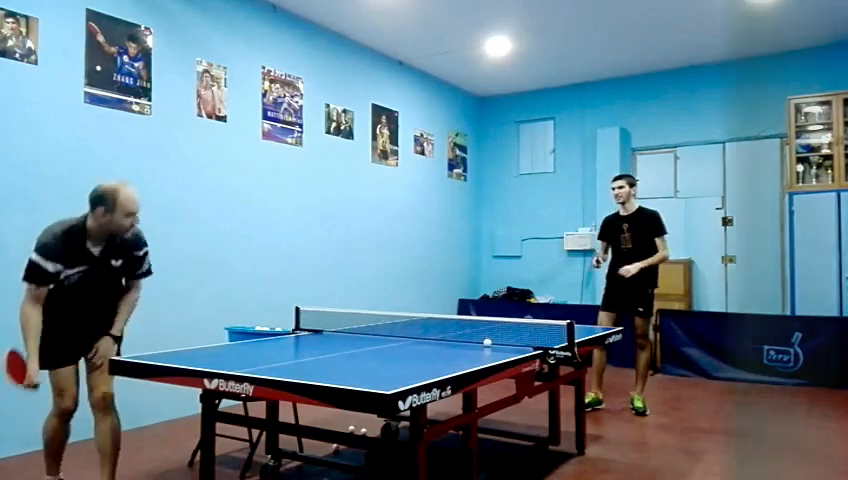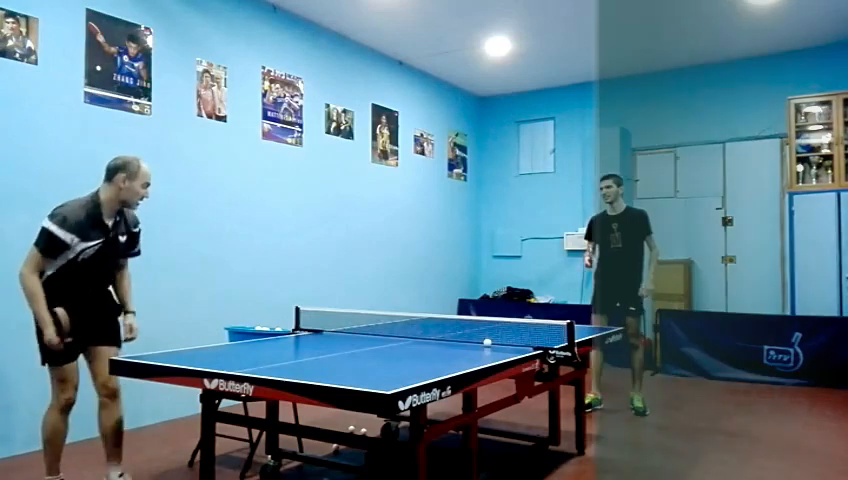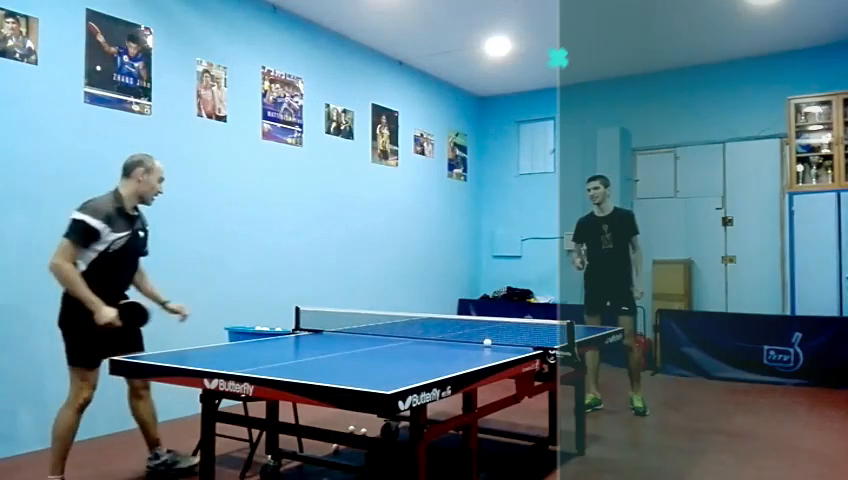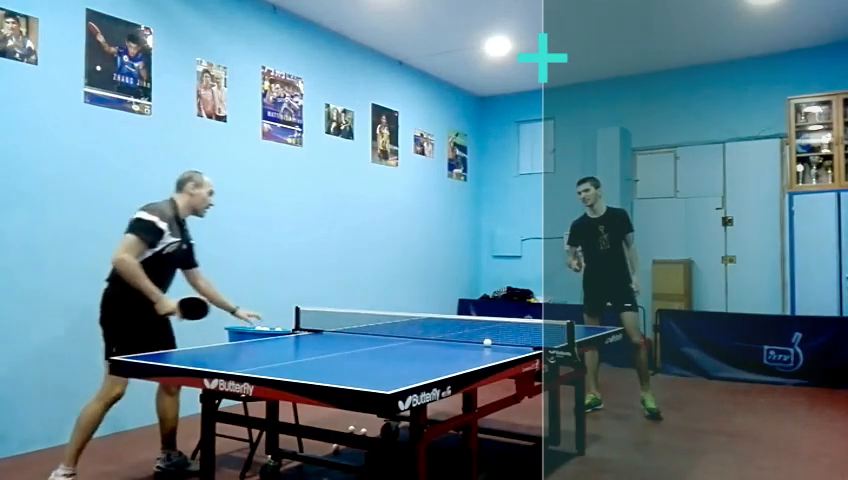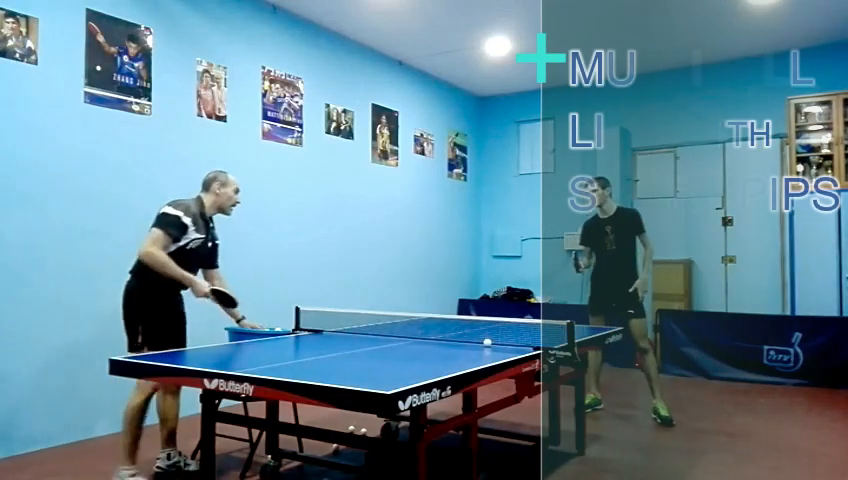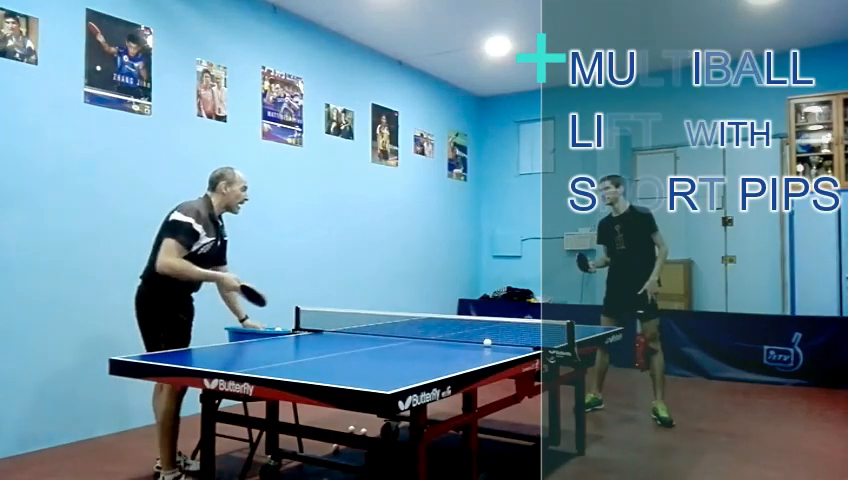
dt=0.3s
person 1, frame 1
left shoulder: (133, 240)
right shoulder: (54, 241)
left elbow: (133, 288)
right elbow: (33, 303)
left wrist: (113, 336)
right wrist: (32, 360)
left hip: (105, 321)
right hip: (60, 325)
left knee: (103, 401)
right knee: (65, 405)
person 1, frame 2
left shoulder: (129, 223)
right shoulder: (68, 218)
right elbow: (29, 272)
left wrist: (128, 312)
right wrist: (46, 323)
left hip: (100, 307)
right hip: (60, 313)
left knee: (110, 389)
right knee: (65, 397)
person 1, frame 3
left shoulder: (138, 221)
right shoulder: (96, 211)
right elbow: (59, 263)
left wrist: (165, 303)
right wrist: (97, 308)
left hip: (120, 309)
right hip: (86, 313)
left knee: (140, 385)
right knee: (81, 396)
person 1, frame 4
left shoulder: (182, 233)
right shoulder: (154, 215)
left elbow: (198, 281)
right elbow: (121, 259)
left wrist: (234, 310)
right wrist: (158, 298)
left hip: (151, 311)
right hip: (123, 308)
left knee: (171, 380)
right knee: (112, 390)
left ankle: (168, 455)
person 1, frame 5
left shoulder: (209, 231)
right shoulder: (180, 211)
left elbow: (215, 283)
right elbow: (148, 252)
left wrist: (240, 320)
right wrist: (191, 281)
left hip: (171, 302)
right hip: (145, 300)
left knee: (173, 380)
right knee: (150, 381)
left ankle: (168, 455)
person 1, frame 6
left shoulder: (217, 227)
right shoulder: (189, 215)
left elbow: (220, 277)
right elbow: (165, 264)
left wrist: (243, 318)
right wrist: (219, 276)
left hip: (178, 304)
right hip: (157, 302)
left knee: (168, 381)
right knee: (175, 383)
person 2, frame 1
left shoulder: (650, 217)
right shoulder: (609, 221)
left elbow: (664, 253)
left wrist: (638, 265)
right wrist: (598, 258)
left hip: (641, 287)
right hip: (614, 286)
left knee: (642, 340)
left ankle: (638, 395)
right ankle: (595, 393)
person 2, frame 2
left shoulder: (638, 216)
right shoulder: (596, 221)
left elbow: (653, 250)
right elbow: (590, 250)
left wrist: (649, 279)
right wrist: (588, 258)
left hip: (631, 286)
right hip: (603, 286)
left knee: (635, 340)
left ankle: (636, 395)
right ankle: (594, 394)
person 2, frame 3
left shoulder: (626, 216)
right shoulder: (584, 223)
left elbow: (636, 250)
right elbow: (576, 252)
left wrist: (639, 280)
right wrist: (578, 261)
left hip: (622, 285)
right hip: (594, 286)
left knee: (629, 342)
left ankle: (636, 394)
right ankle: (593, 394)
person 2, frame 4
left shoulder: (619, 216)
right shoulder: (578, 225)
left elbow: (630, 247)
right elbow: (571, 255)
left wrist: (635, 275)
right wrist: (574, 263)
left hip: (621, 284)
right hip: (593, 287)
left knee: (636, 340)
left ankle: (646, 395)
right ankle: (593, 395)
person 2, frame 5
left shoulder: (630, 216)
right shoulder: (590, 225)
left elbow: (648, 247)
left wrist: (643, 277)
right wrist: (582, 263)
left hip: (628, 287)
right hip: (600, 288)
left knee: (643, 344)
left ankle: (658, 402)
right ankle: (594, 395)
person 2, frame 6
left shoulder: (641, 215)
right shoulder: (604, 224)
left elbow: (663, 249)
left wrist: (653, 278)
right wrist: (593, 265)
left hip: (642, 288)
right hip: (614, 289)
left knee: (653, 345)
right knee: (602, 342)
left ankle: (659, 404)
right ankle: (595, 395)
